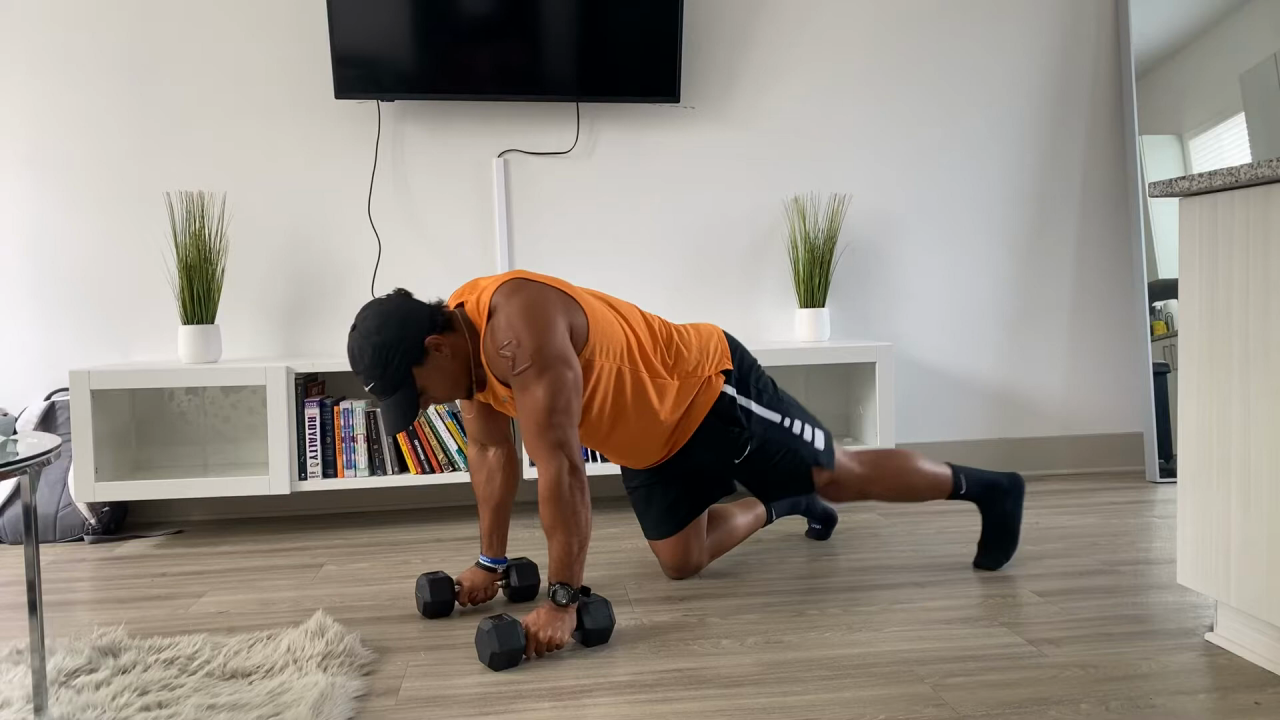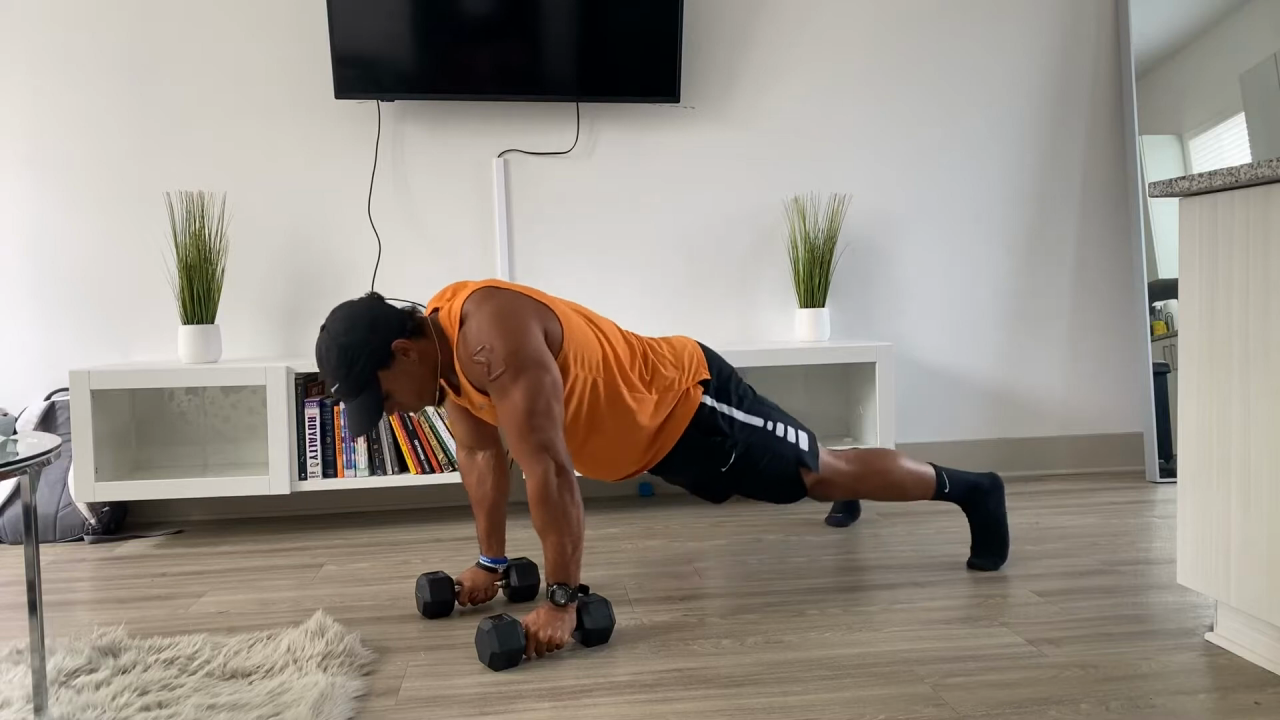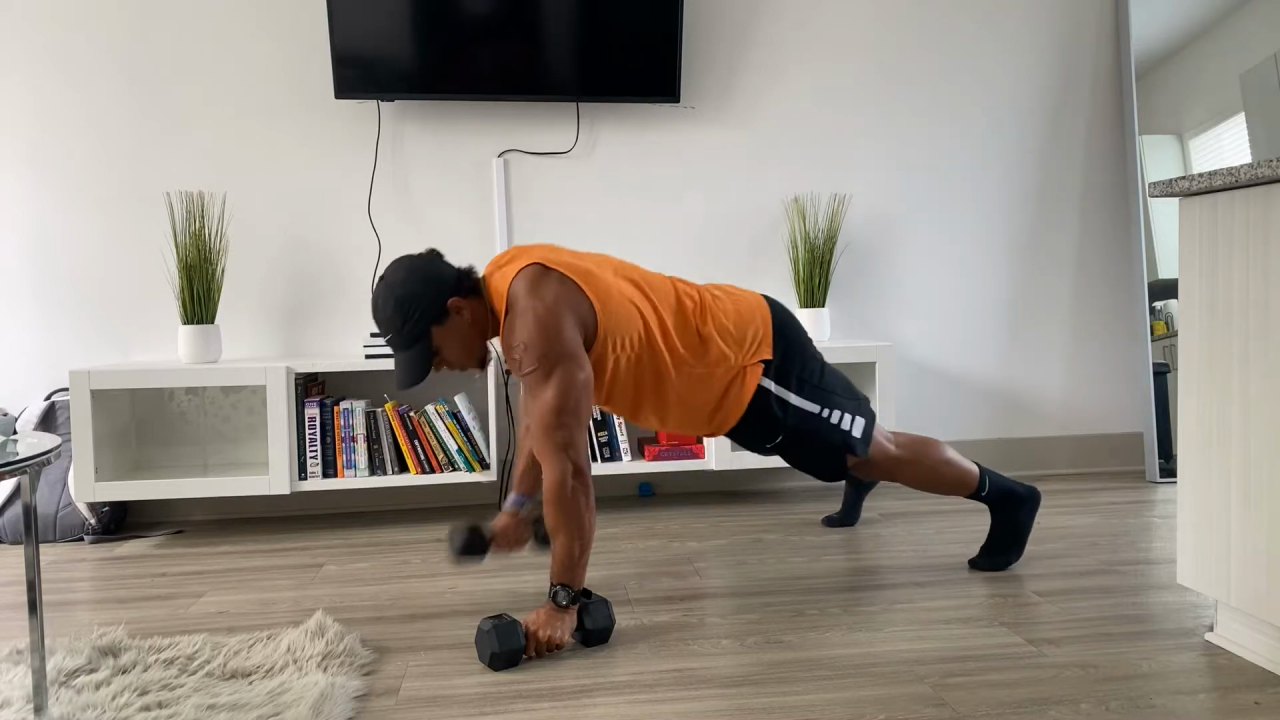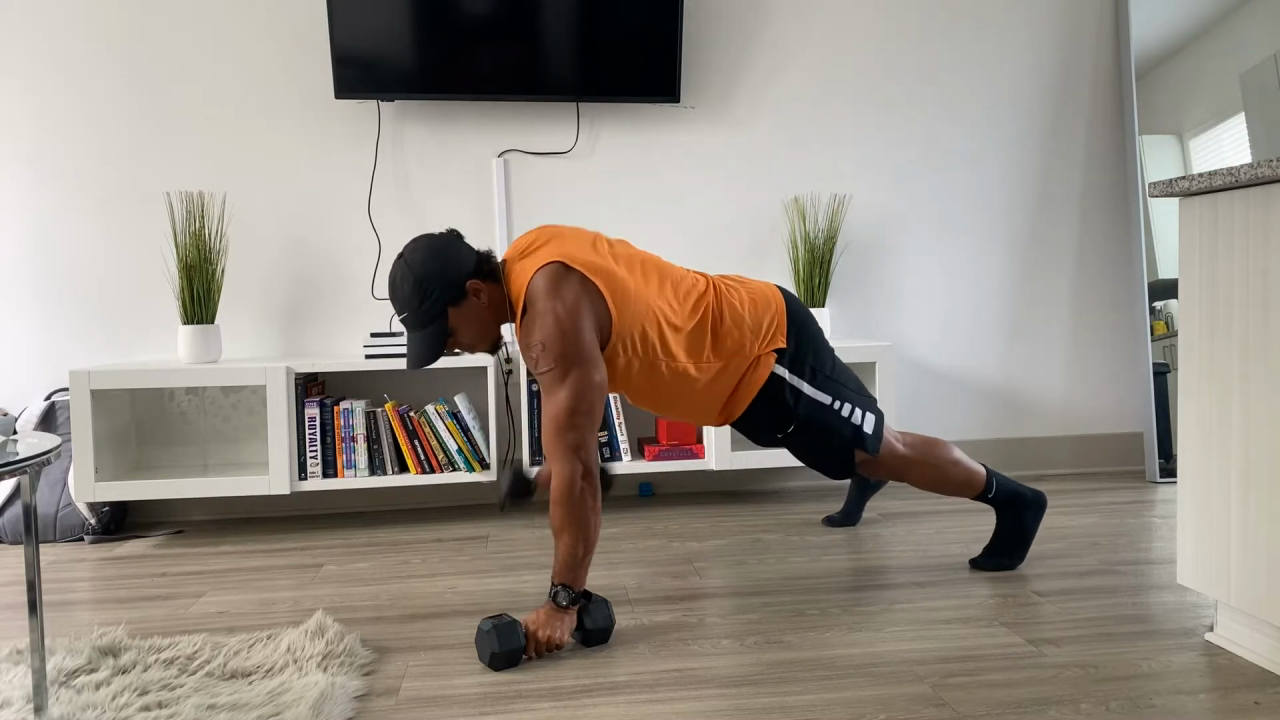
dt=0.7s
person 1, frame 1
left shoulder: (518, 328)
right shoulder: (464, 334)
left elbow: (561, 468)
right elbow: (492, 450)
left wrist: (562, 600)
right wrist: (489, 561)
left hip: (709, 388)
right hip: (654, 429)
left knee: (840, 474)
right knee: (681, 561)
left ankle: (987, 488)
right ankle: (781, 505)
person 1, frame 2
left shoulder: (491, 334)
right shoulder: (442, 336)
left elbow: (549, 470)
right elbow: (480, 452)
left wrist: (560, 600)
right wrist: (489, 561)
left hip: (687, 400)
right hip: (657, 421)
left knee: (822, 475)
left ankle: (969, 489)
right ankle: (833, 485)
person 1, frame 3
left shoulder: (534, 317)
right shoulder: (506, 280)
left elbow: (568, 469)
right elbow: (538, 400)
left wrist: (563, 602)
right wrist: (517, 504)
left hip: (752, 363)
right hip: (727, 343)
left knee: (875, 451)
left ankle: (1008, 497)
right ankle: (859, 482)
person 1, frame 4
left shoulder: (550, 313)
right shoulder: (529, 249)
left elbow: (575, 470)
left wrist: (563, 601)
left hip: (766, 351)
right hip: (743, 328)
left knee: (879, 452)
left ankle: (1014, 500)
right ankle: (867, 481)
